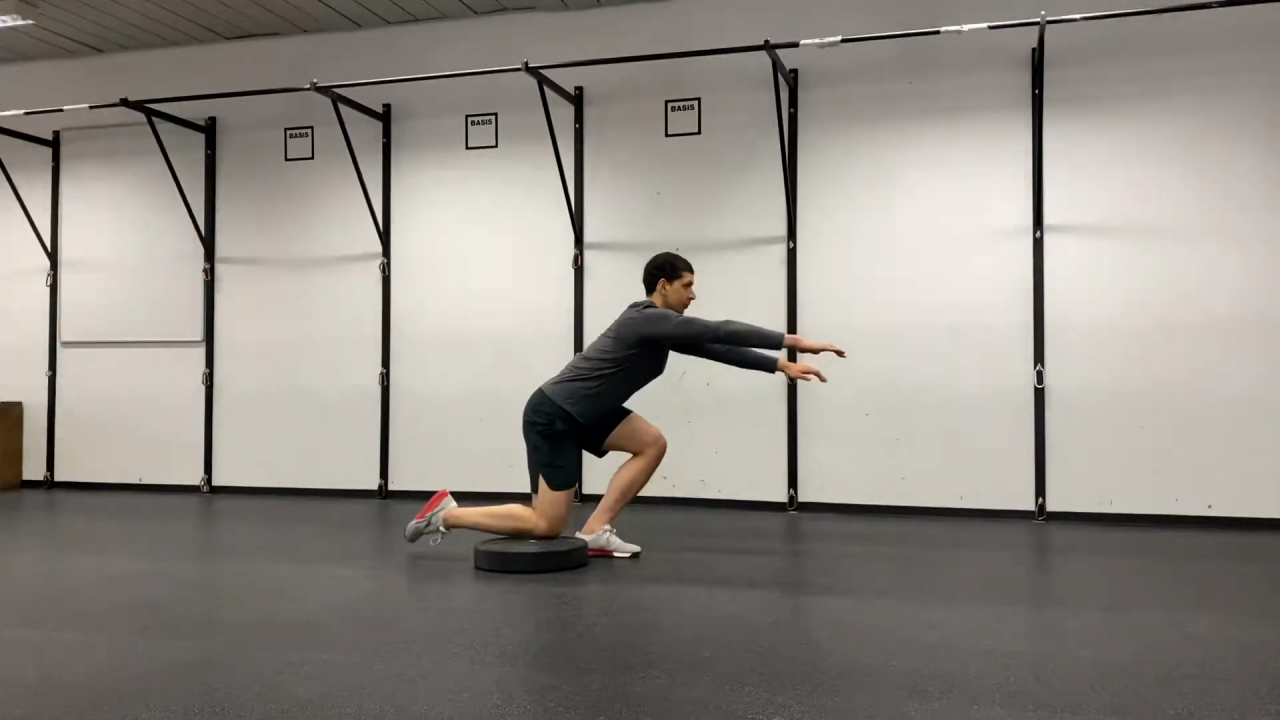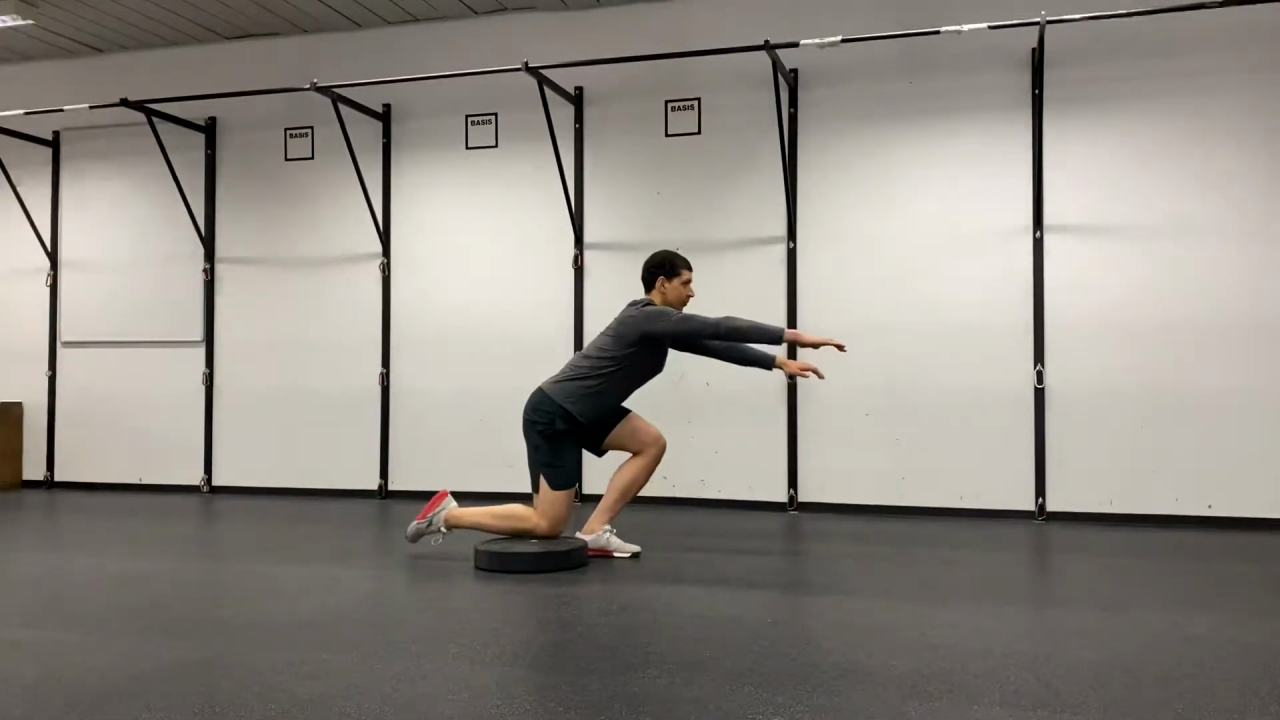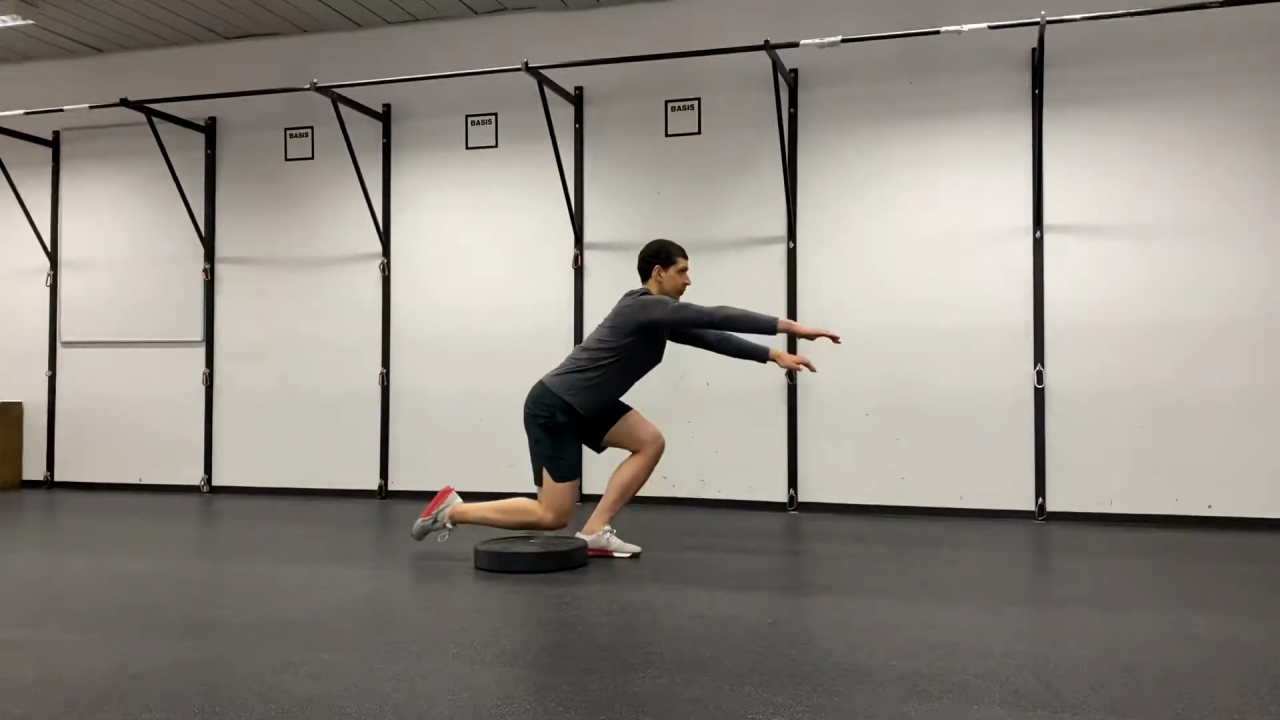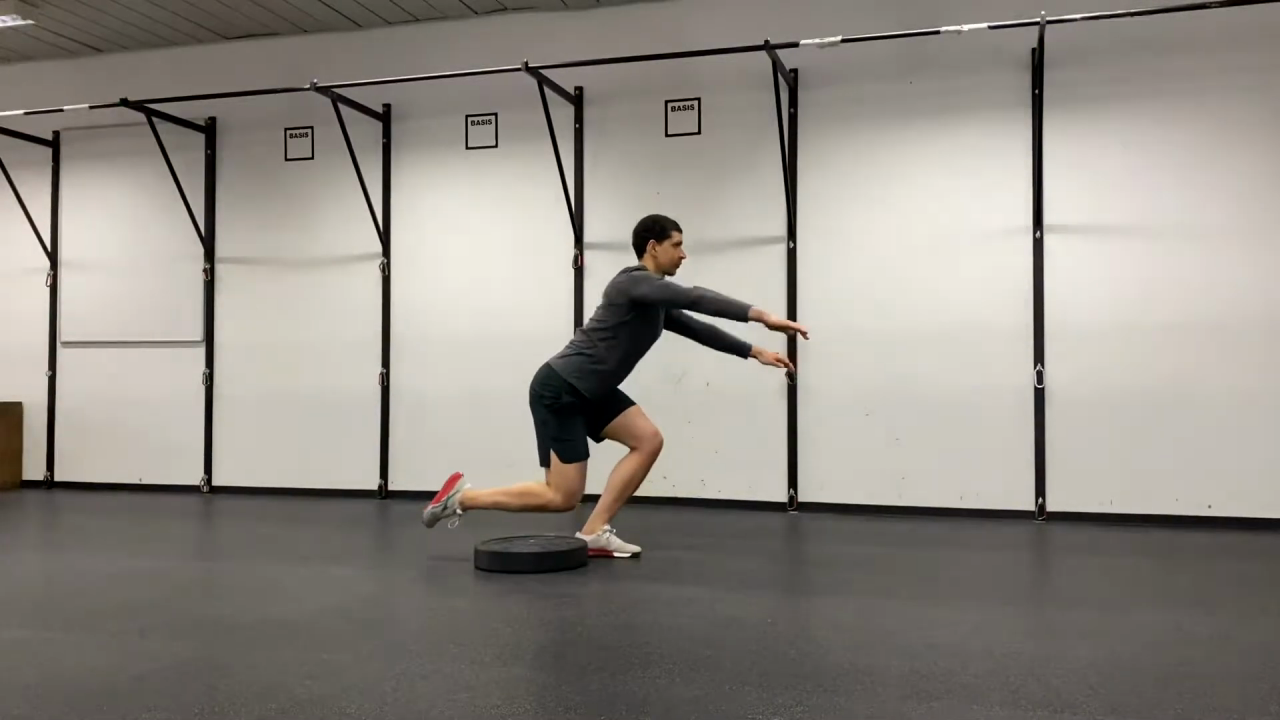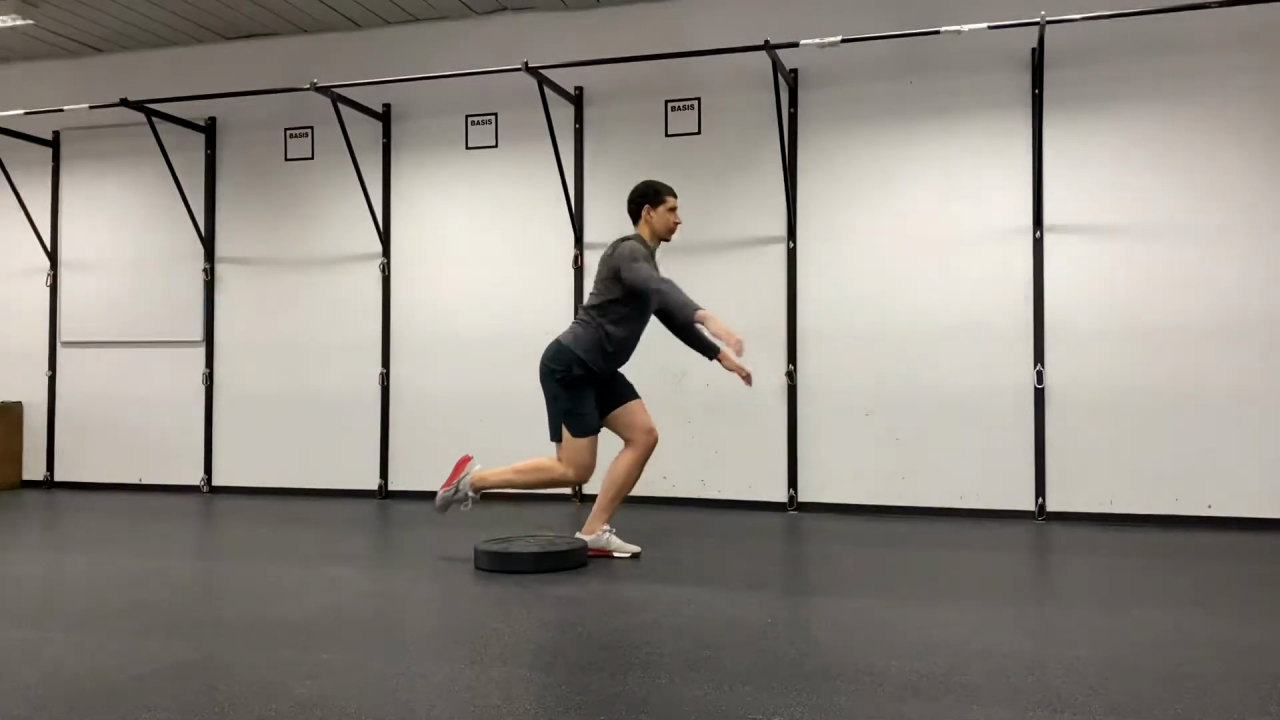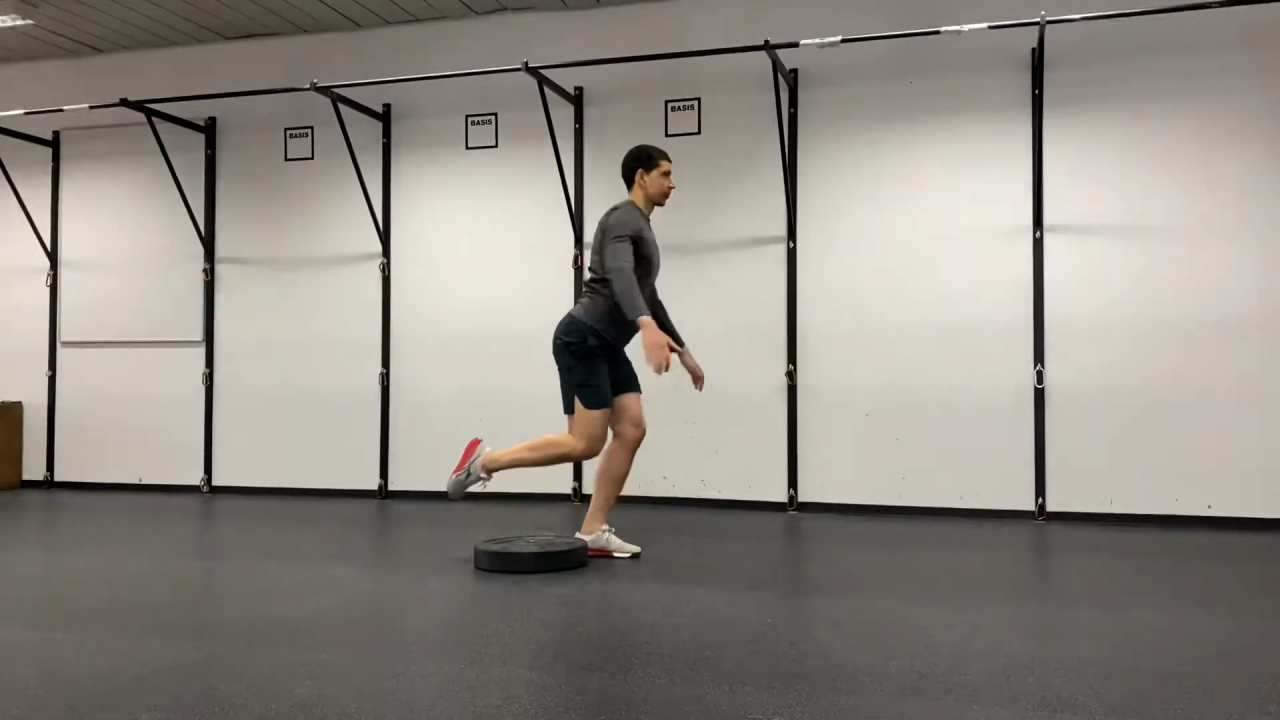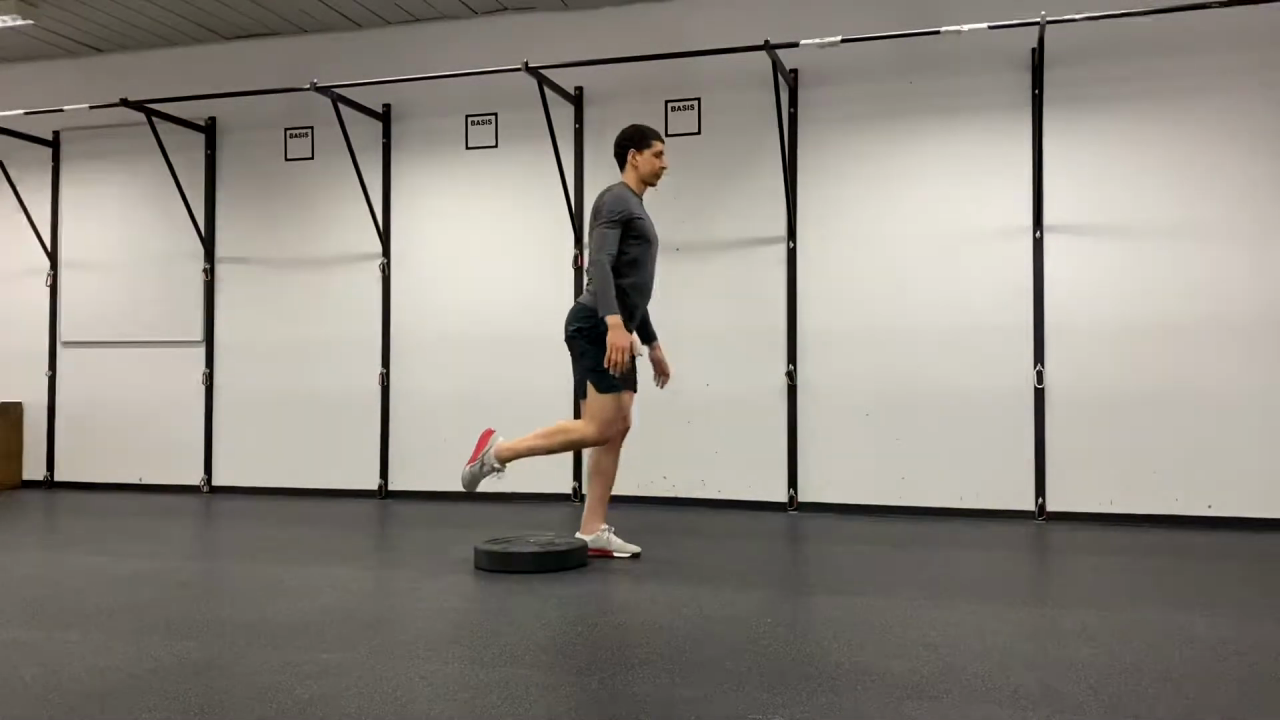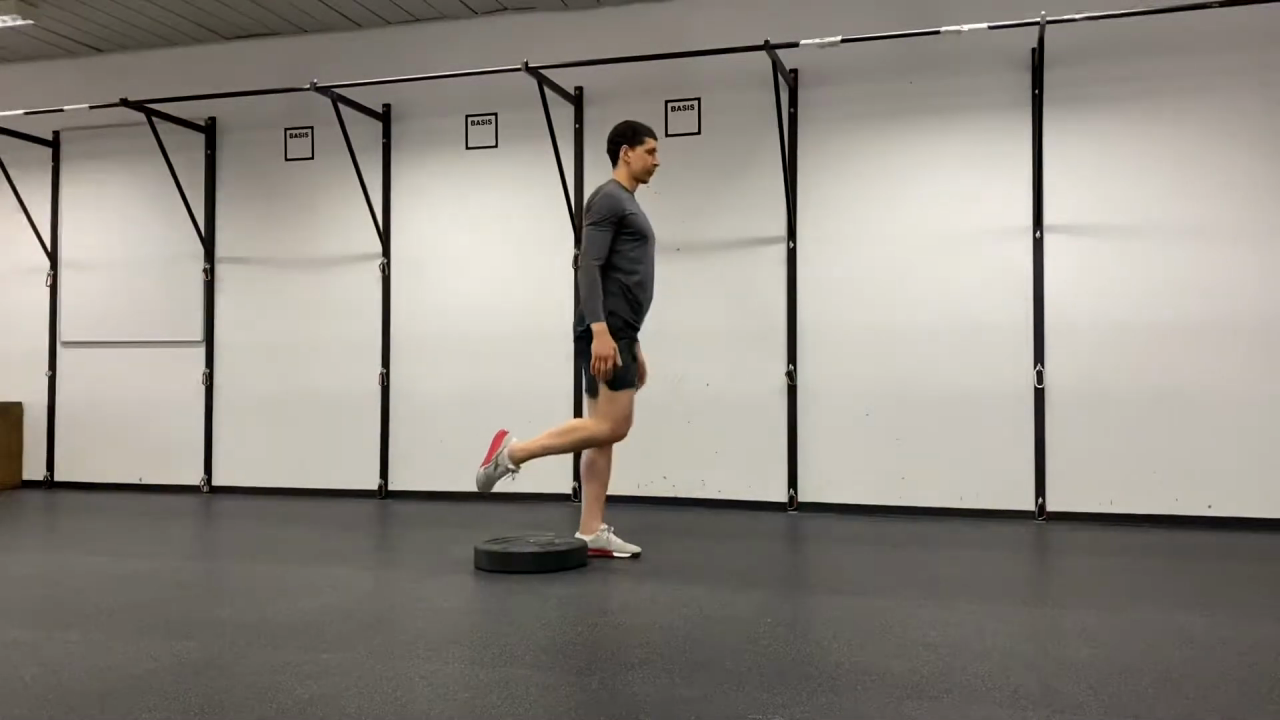
dt=0.2s
person 1, frame 1
left shoulder: (658, 326)
right shoulder: (648, 320)
left elbow: (714, 348)
right elbow: (718, 332)
left wrist: (780, 365)
right wrist: (792, 340)
left hip: (579, 411)
right hip: (553, 416)
left knee: (652, 444)
right knee: (547, 525)
left ankle: (595, 532)
right ankle: (445, 514)
person 1, frame 2
left shoulder: (658, 324)
right shoulder: (647, 318)
left elbow: (712, 346)
right elbow: (717, 329)
left wrist: (778, 362)
right wrist: (792, 336)
left hip: (579, 410)
right hip: (552, 415)
left knee: (651, 444)
right knee: (548, 525)
left ankle: (595, 532)
right ankle: (446, 515)
person 1, frame 3
left shoulder: (657, 317)
right shoulder: (643, 306)
left elbow: (708, 337)
right elbow: (713, 318)
left wrist: (773, 355)
right wrist: (787, 325)
left hip: (580, 405)
right hip: (552, 408)
left knee: (650, 442)
right knee: (552, 516)
left ankle: (595, 532)
right ankle: (452, 511)
person 1, frame 4
left shoulder: (654, 302)
right shoulder: (634, 281)
left elbow: (695, 328)
right elbow: (692, 297)
left wrist: (754, 352)
right wrist: (758, 314)
left hip: (587, 391)
right hip: (558, 391)
left knee: (648, 440)
right knee: (560, 497)
left ankle: (594, 532)
right ankle: (461, 497)
person 1, frame 5
left shoulder: (643, 264)
right shoulder: (628, 252)
left elbow: (672, 317)
right elbow: (662, 287)
left wrist: (719, 355)
right wrist: (709, 319)
left hip: (595, 369)
right hip: (569, 366)
left knee: (643, 435)
right knee: (574, 471)
left ankle: (594, 533)
right ankle: (474, 478)
person 1, frame 6
left shoulder: (640, 228)
right shoulder: (622, 220)
left elbow: (648, 297)
right elbow: (620, 275)
left wrist: (683, 350)
right wrist: (647, 326)
left hip: (606, 345)
right hip: (583, 339)
left knee: (632, 430)
right knee: (585, 443)
left ankle: (593, 533)
right ankle: (486, 461)
person 1, frame 7
left shoulder: (634, 209)
right shoulder: (615, 201)
right elbow: (600, 264)
left wrist: (653, 345)
right wrist: (616, 325)
left hip: (612, 331)
right hip: (596, 327)
left knee: (616, 429)
right knee: (598, 429)
left ankle: (593, 532)
right ankle: (500, 450)
person 1, frame 8
left shoulder: (627, 206)
right shoulder: (608, 198)
right elbow: (589, 267)
left wrist: (633, 346)
right wrist: (600, 331)
left hip: (616, 329)
right hip: (604, 330)
left knee: (605, 430)
right knee: (611, 426)
left ankle: (591, 532)
right ankle: (513, 452)
